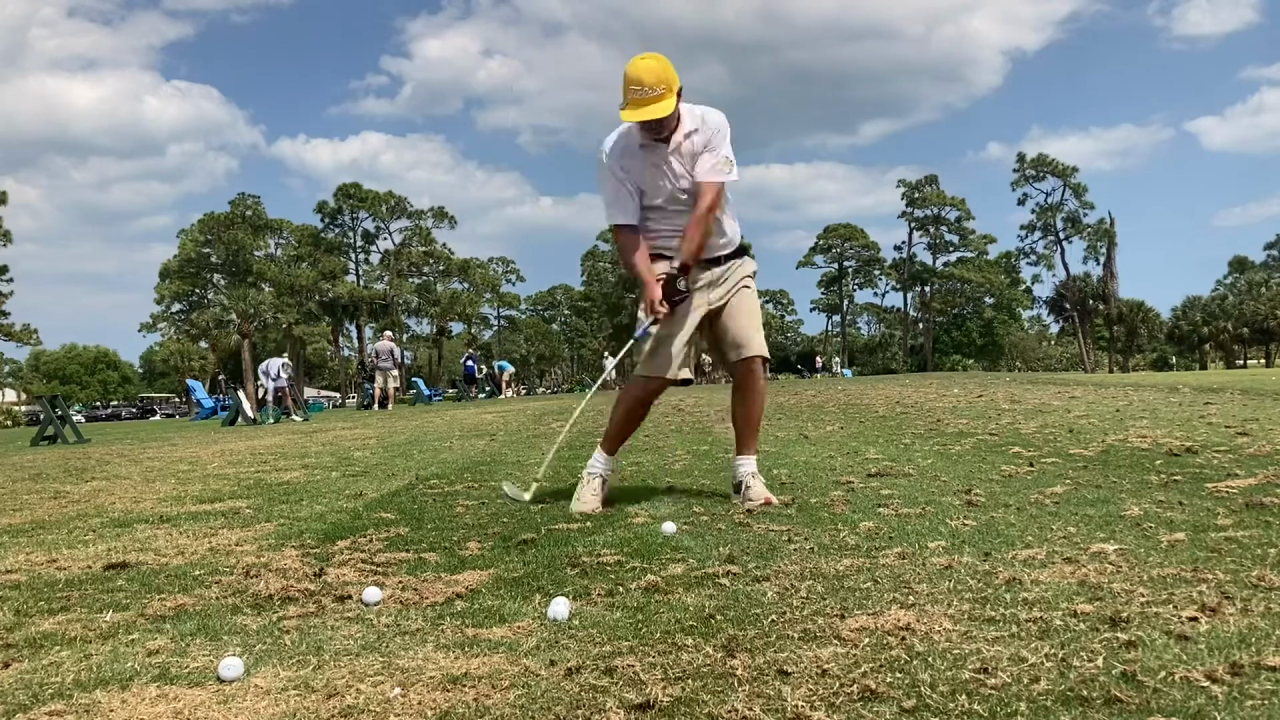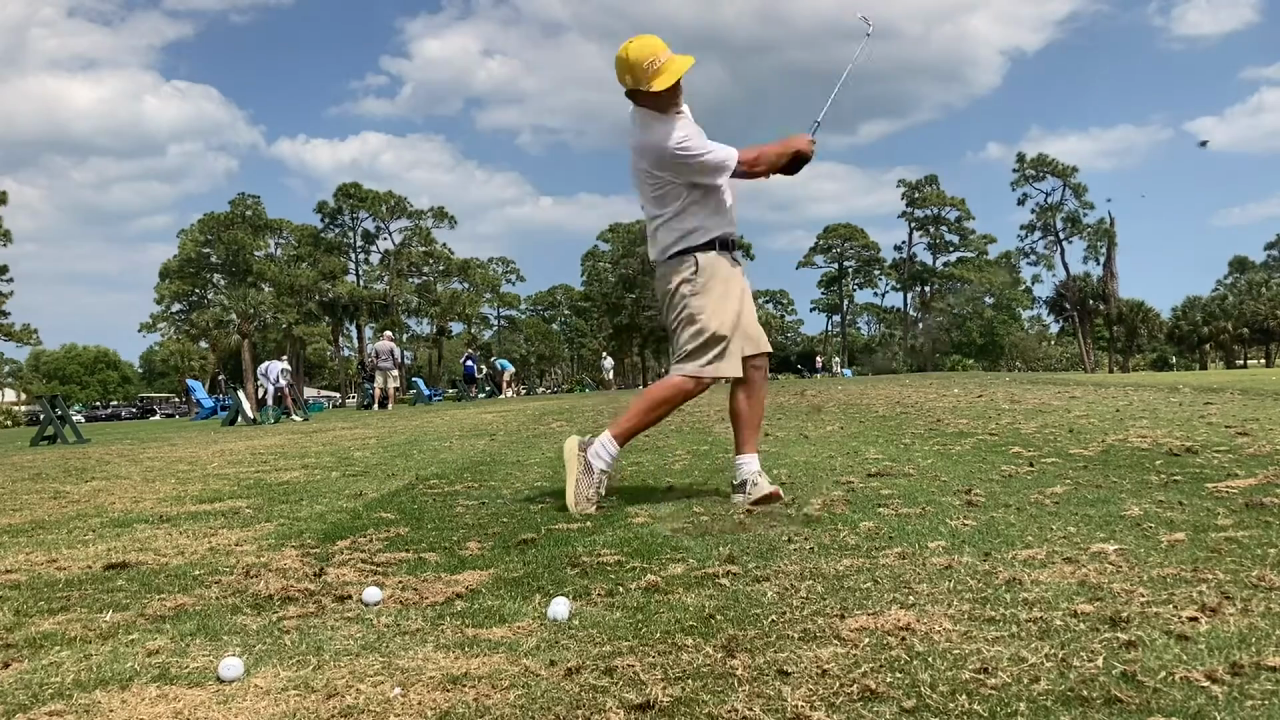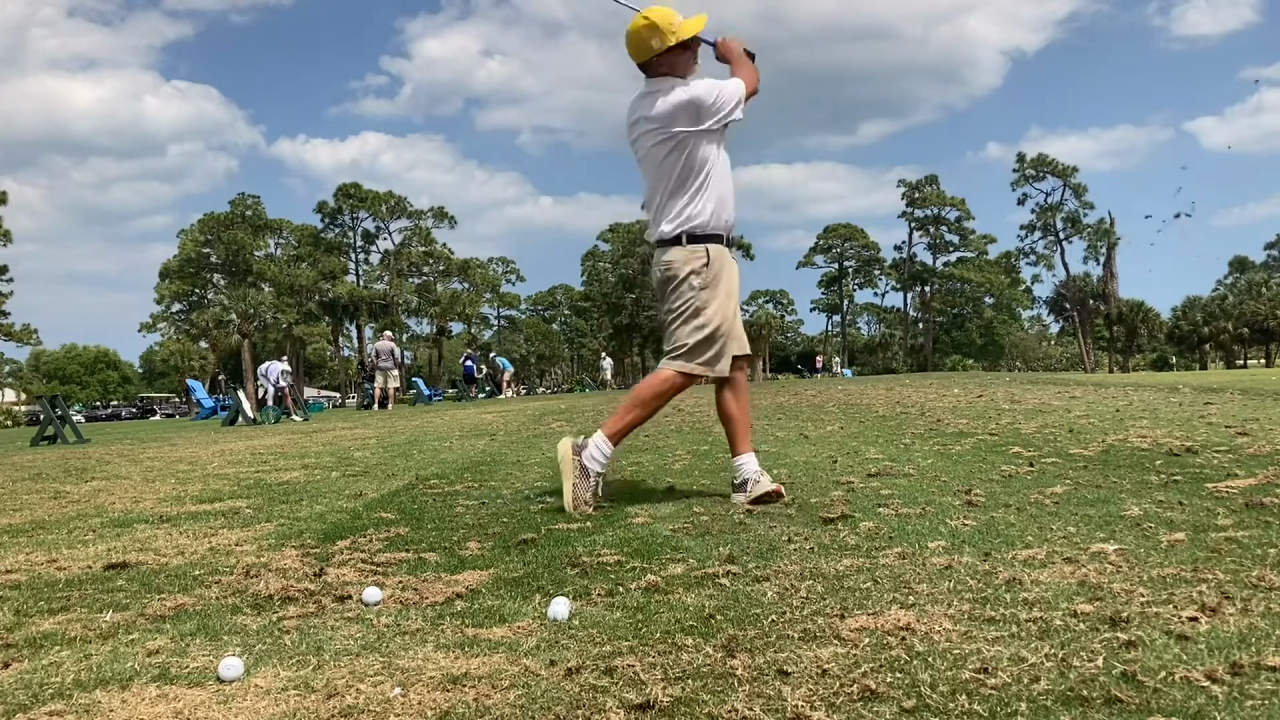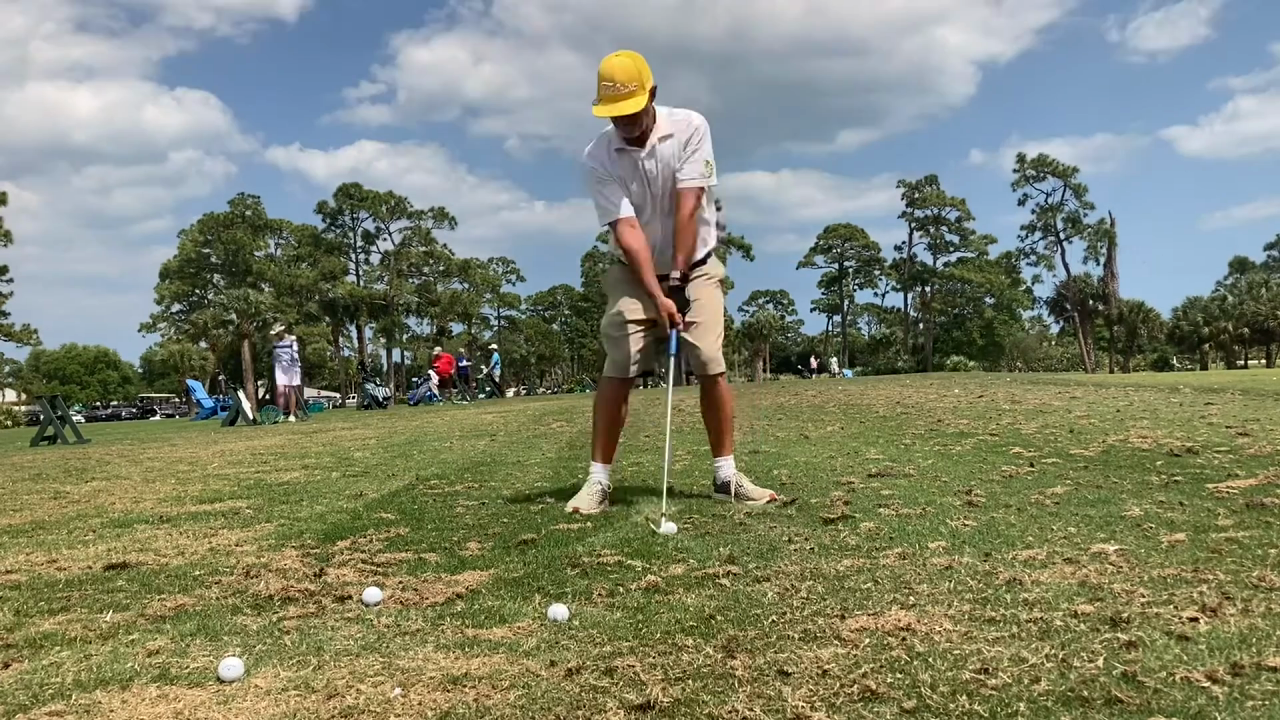
dt=0.2s
person 1, frame 1
left shoulder: (710, 123)
right shoulder: (618, 151)
left elbow: (708, 204)
right elbow: (626, 233)
left wrist: (683, 267)
right wrist: (651, 283)
left hip: (729, 266)
right hip: (668, 272)
left knee: (750, 361)
right knee: (652, 375)
left ankle: (745, 474)
right ankle: (598, 468)
person 1, frame 2
left shoulder: (666, 115)
right shoulder: (663, 140)
left elbow: (725, 159)
right elbow: (745, 165)
left wrist: (782, 152)
right wrist: (794, 146)
left hip: (713, 261)
right hip: (697, 265)
left knee: (752, 363)
right knee: (696, 372)
left ankle: (749, 475)
right ankle: (598, 452)
person 1, frame 3
left shoulder: (651, 105)
right shoulder: (684, 100)
right elbow: (748, 80)
right wrist: (728, 47)
left hip: (695, 252)
right hip: (696, 253)
left knee: (733, 363)
right knee: (684, 366)
left ankle: (747, 473)
right ankle: (592, 452)
person 1, frame 4
left shoulder: (690, 127)
right shoulder: (598, 155)
left elbow: (689, 208)
right elbow: (626, 229)
left wrist: (677, 278)
right wrist: (655, 293)
left hip: (695, 269)
right hip: (634, 274)
left knee: (712, 370)
right knee: (618, 373)
left ankle: (726, 475)
right ankle: (598, 480)
